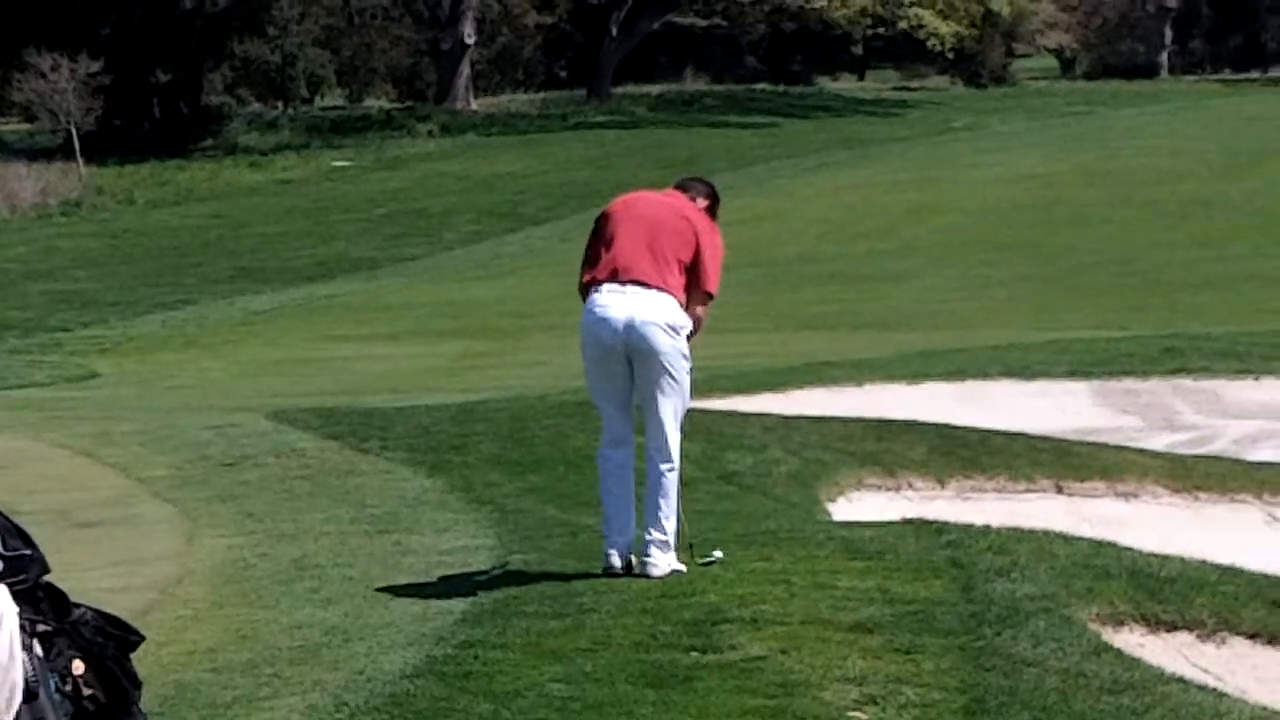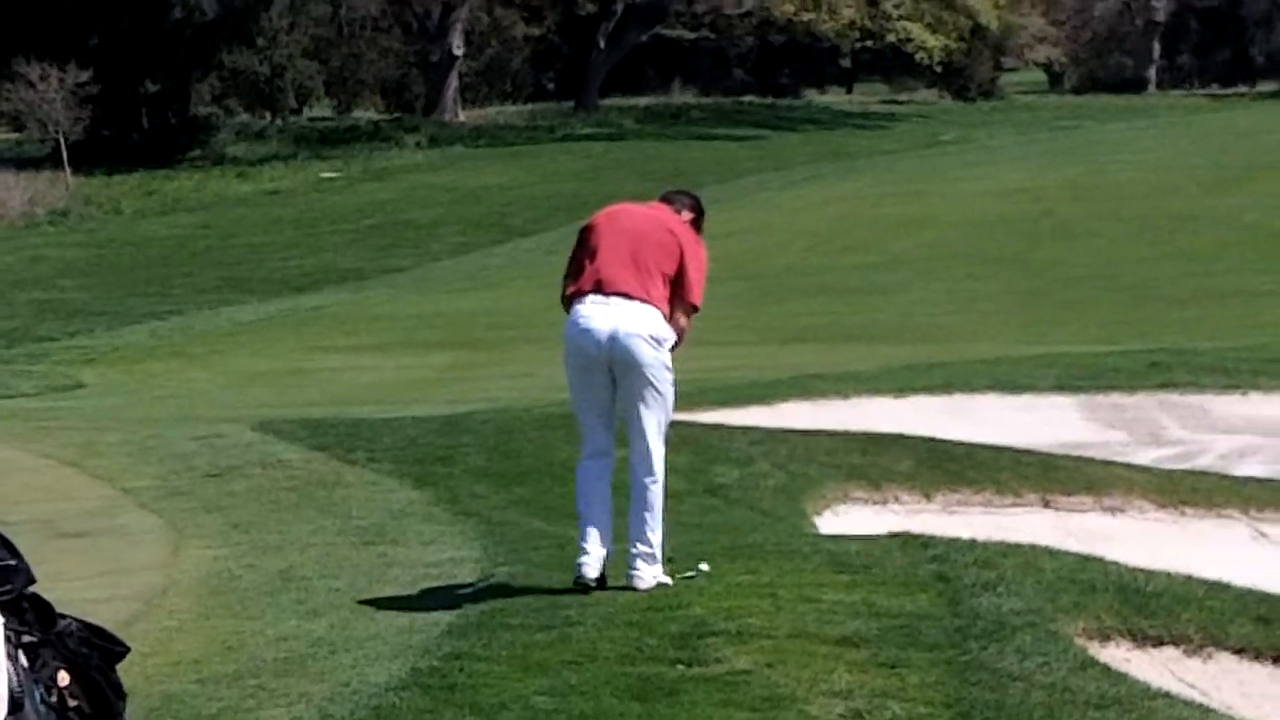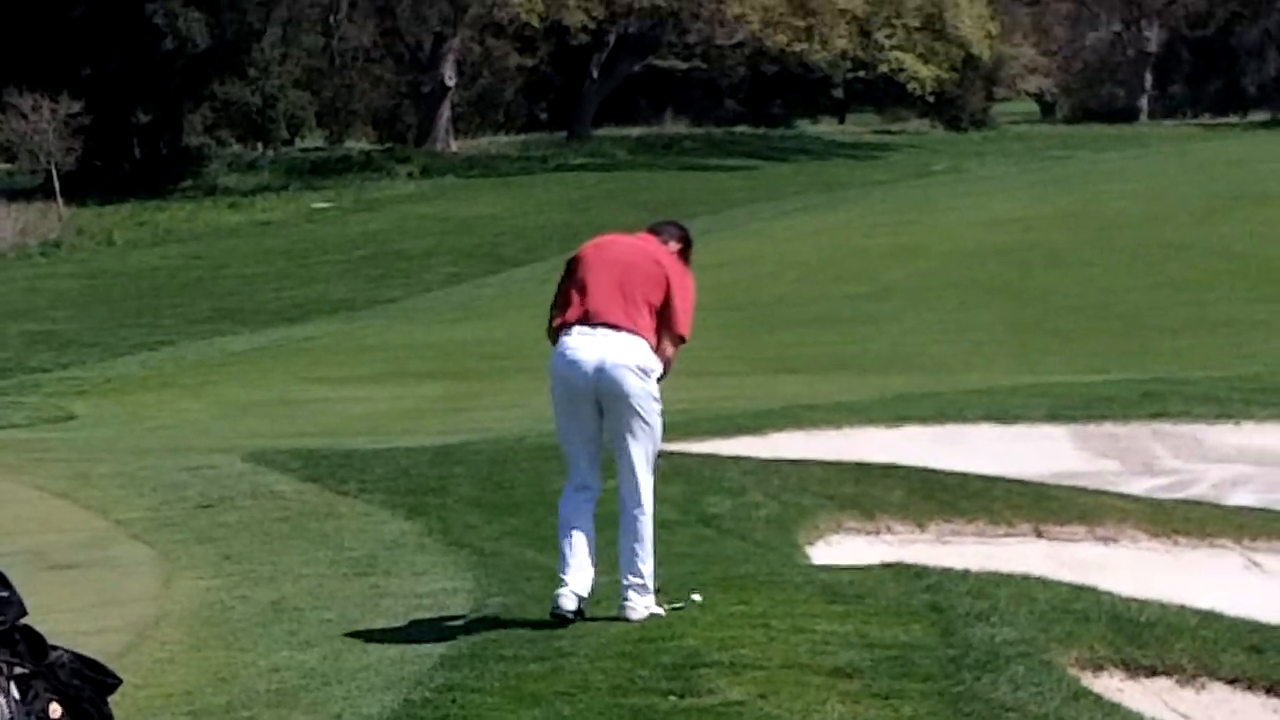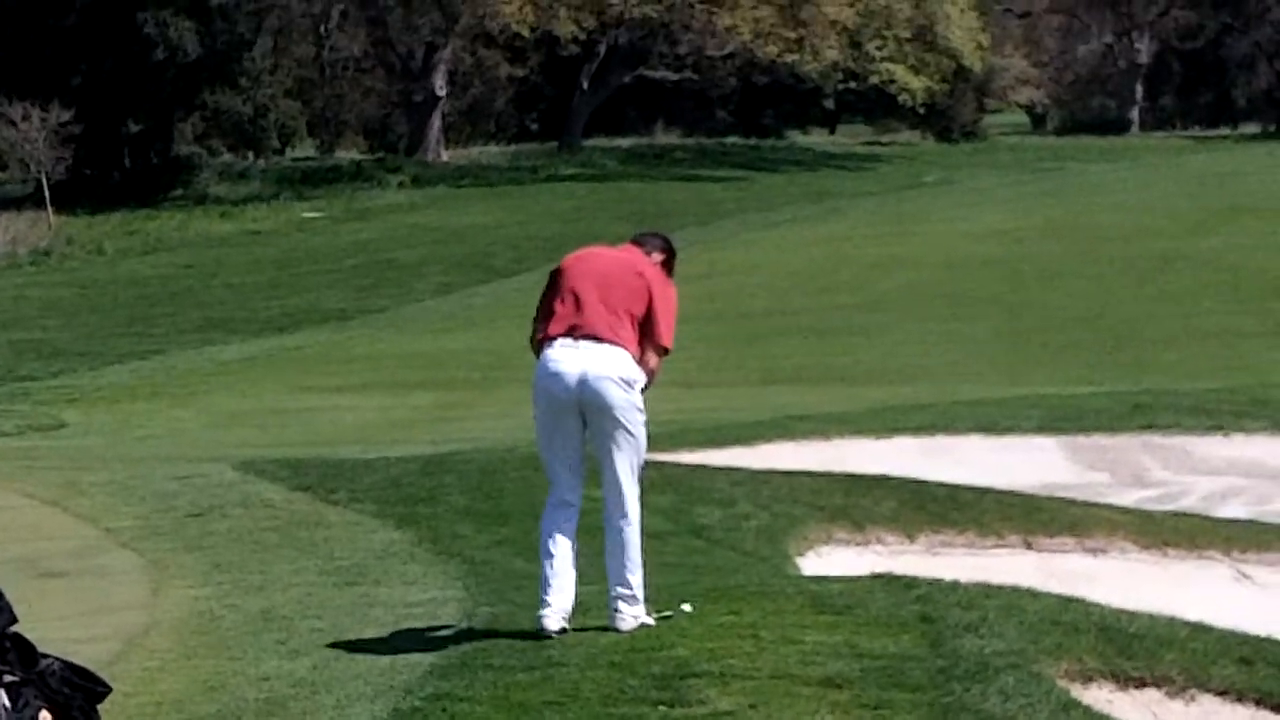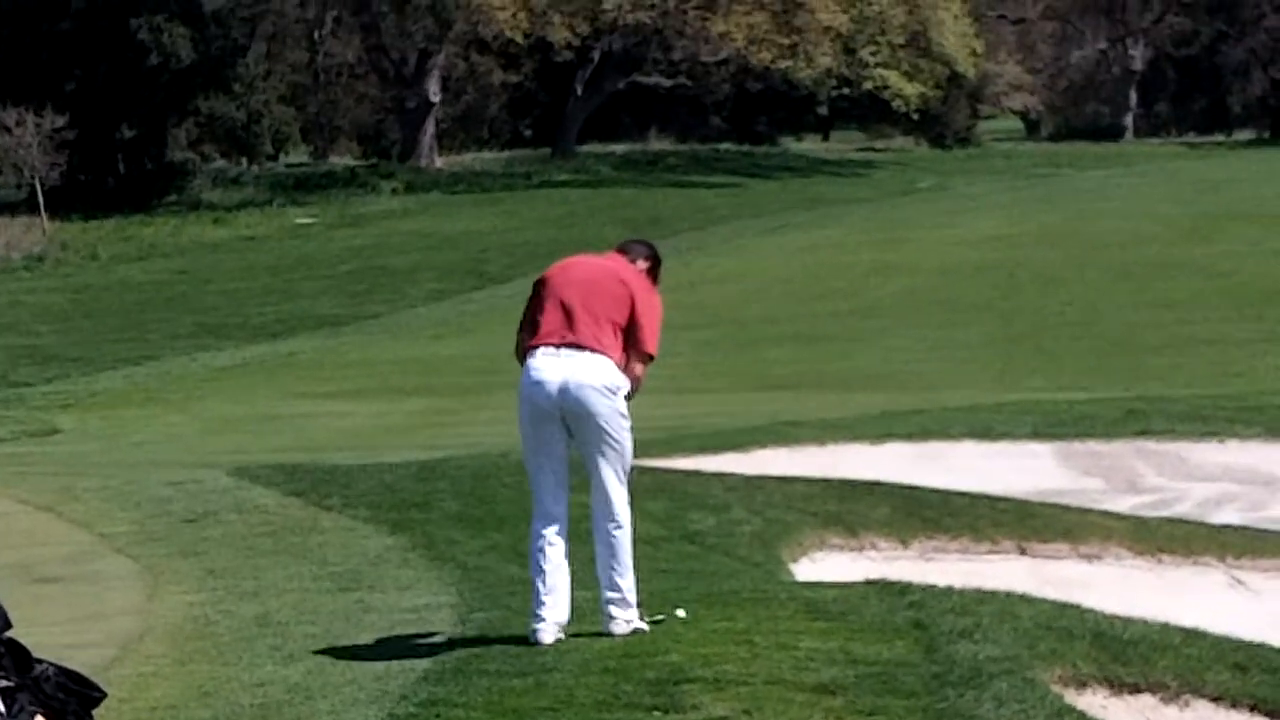
dt=0.1s
person 1, frame 1
left shoulder: (618, 205)
right shoulder: (704, 227)
left elbow: (585, 281)
right elbow: (698, 309)
right wrist: (678, 339)
left hip: (601, 311)
right hip: (657, 313)
left knee: (614, 438)
right knee: (663, 447)
left ankle: (616, 549)
right ankle: (659, 555)
person 1, frame 2
left shoulder: (603, 217)
right shoulder: (689, 239)
left elbow: (568, 292)
right elbow: (681, 320)
right wrist: (660, 349)
left hip: (585, 321)
right hip: (641, 326)
left knee: (595, 450)
right knee: (647, 459)
left ankle: (590, 558)
right ankle: (645, 568)
person 1, frame 3
left shoulder: (590, 248)
right shoulder: (676, 270)
left elbow: (553, 324)
right elbow: (667, 351)
right wrist: (647, 380)
left hip: (571, 354)
right hip: (628, 355)
left knee: (580, 482)
right knee: (636, 489)
left ankle: (571, 589)
right ankle: (637, 598)
person 1, frame 4
left shoulder: (573, 260)
right shoulder: (659, 280)
left elbow: (537, 337)
right elbow: (651, 361)
right wrist: (630, 390)
left hip: (555, 366)
right hip: (611, 367)
left knee: (562, 498)
right knee: (621, 500)
left ankle: (554, 609)
right ankle: (627, 608)
person 1, frame 5
left shoulder: (557, 270)
right shoulder: (642, 288)
left elbow: (522, 346)
right elbow: (636, 371)
right wrist: (617, 403)
left hip: (538, 375)
right hip: (594, 375)
left knee: (548, 511)
right knee: (612, 508)
left ankle: (548, 620)
right ankle: (620, 613)
